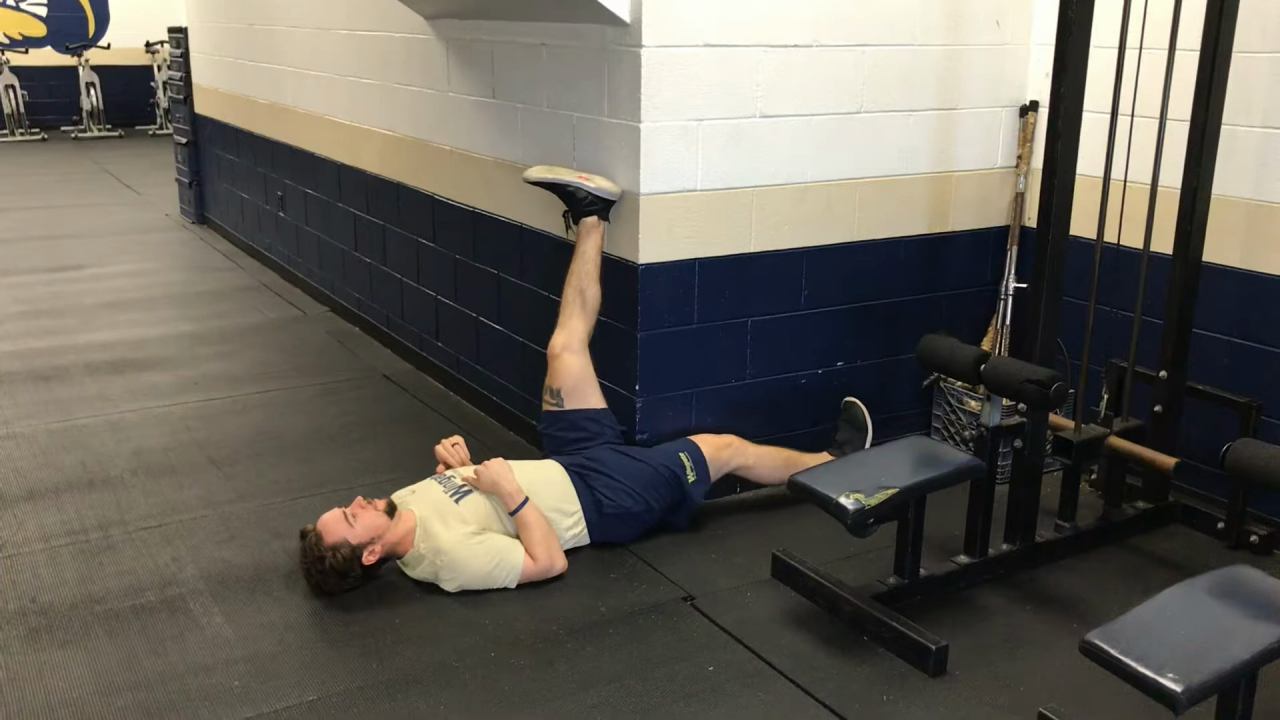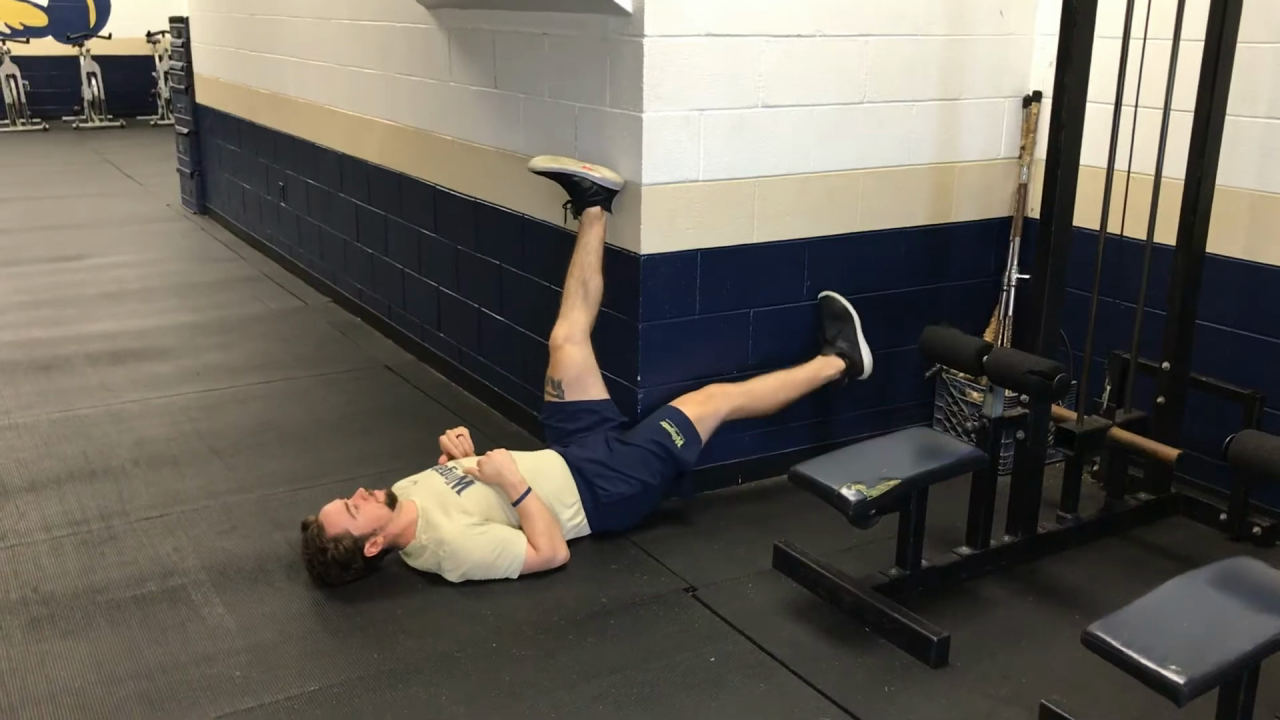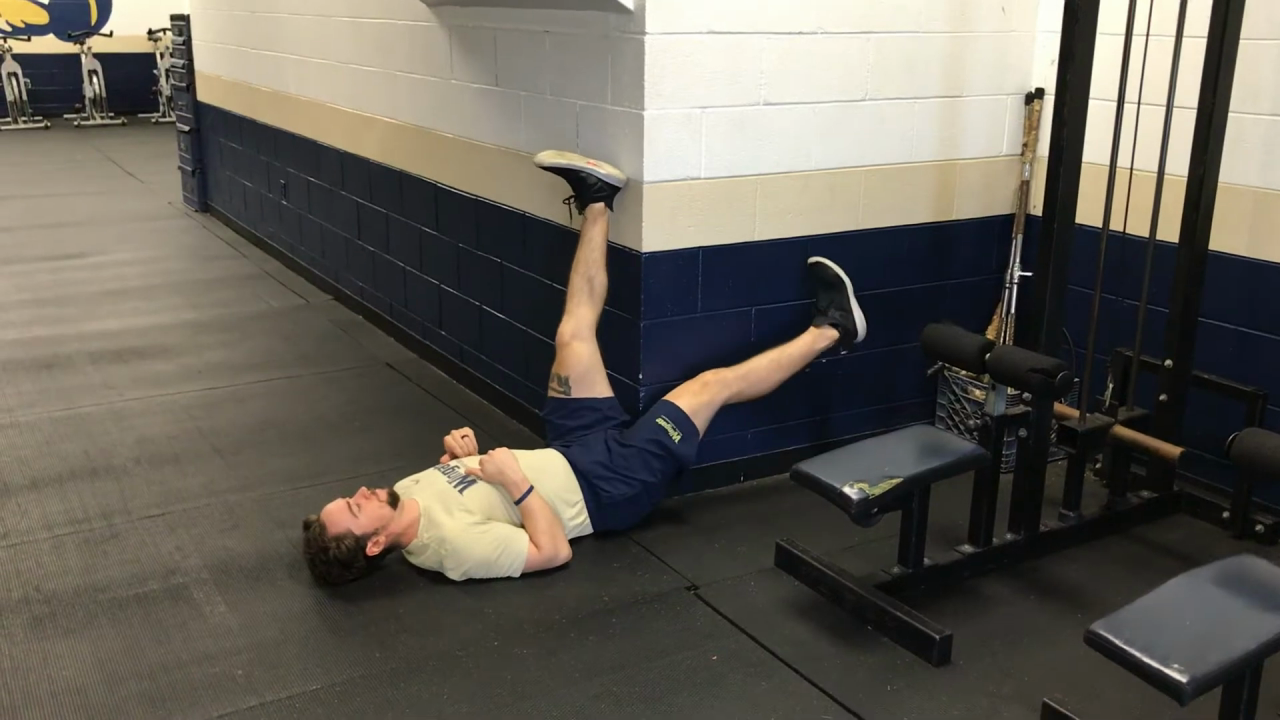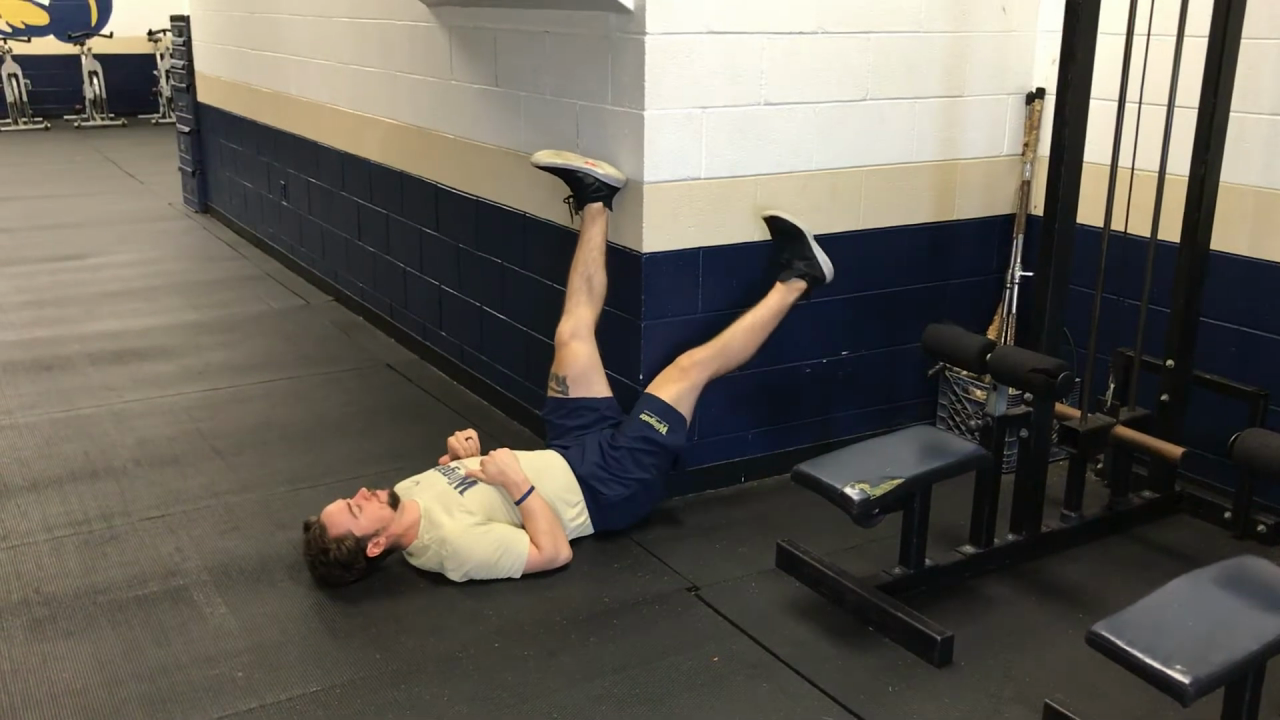
dt=0.5s
person 1, frame 1
left shoulder: (402, 510)
right shoulder: (447, 558)
right elbow: (549, 562)
left wrist: (455, 465)
right wrist: (509, 491)
left hip: (569, 465)
right hip: (601, 498)
left knee: (565, 346)
right knee: (728, 447)
left ankle: (589, 216)
right ankle: (836, 463)
person 1, frame 2
left shoulder: (406, 498)
right shoulder: (450, 549)
right elbow: (551, 552)
left wrist: (457, 455)
right wrist: (513, 482)
left hip: (569, 454)
right hip: (602, 487)
left knee: (567, 338)
right knee: (719, 397)
left ankle: (592, 208)
right ankle: (836, 361)
person 1, frame 3
left shoulder: (409, 496)
right shoulder: (449, 547)
right elbow: (552, 552)
left wrist: (460, 455)
right wrist: (514, 480)
left hip: (573, 454)
right hip: (607, 486)
right knee: (715, 383)
left ankle: (595, 203)
right ankle: (830, 329)
person 1, frame 4
left shoulder: (408, 496)
right shoulder: (450, 547)
right elbow: (553, 552)
left wrist: (464, 456)
right wrist: (517, 483)
left hip: (571, 454)
right hip: (609, 486)
right knee: (692, 365)
left ankle: (593, 204)
right ankle: (792, 283)
